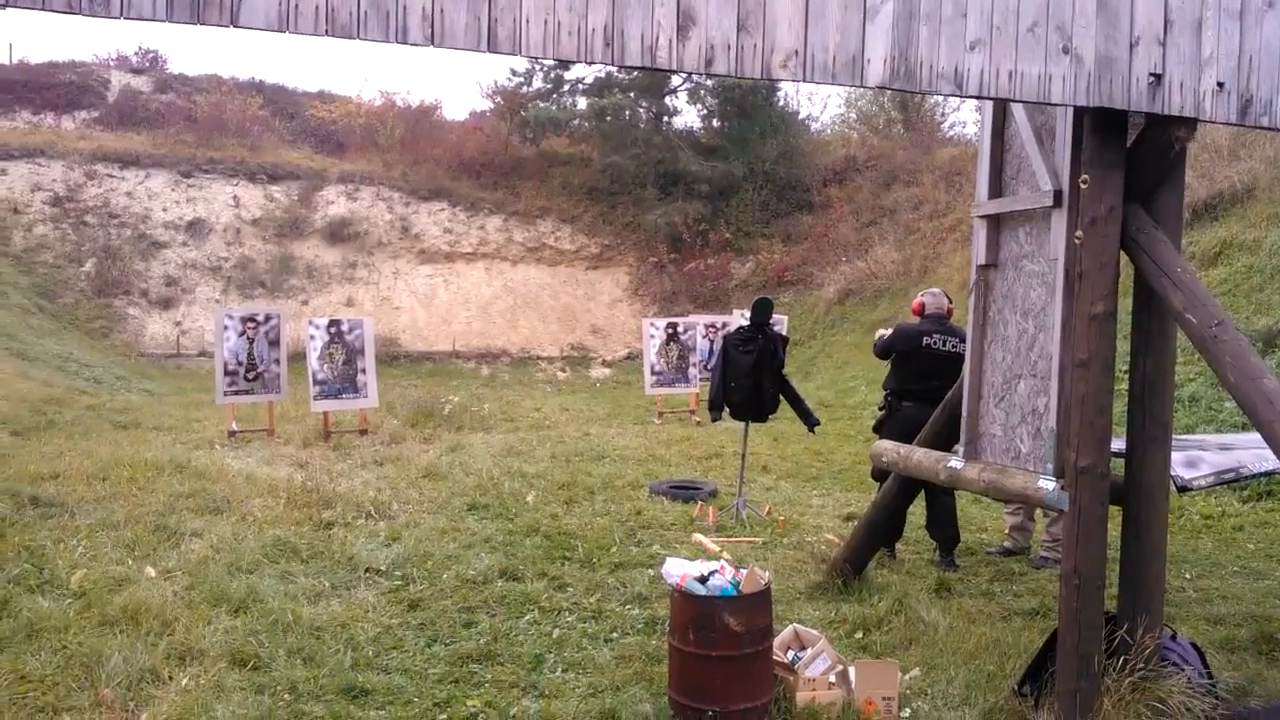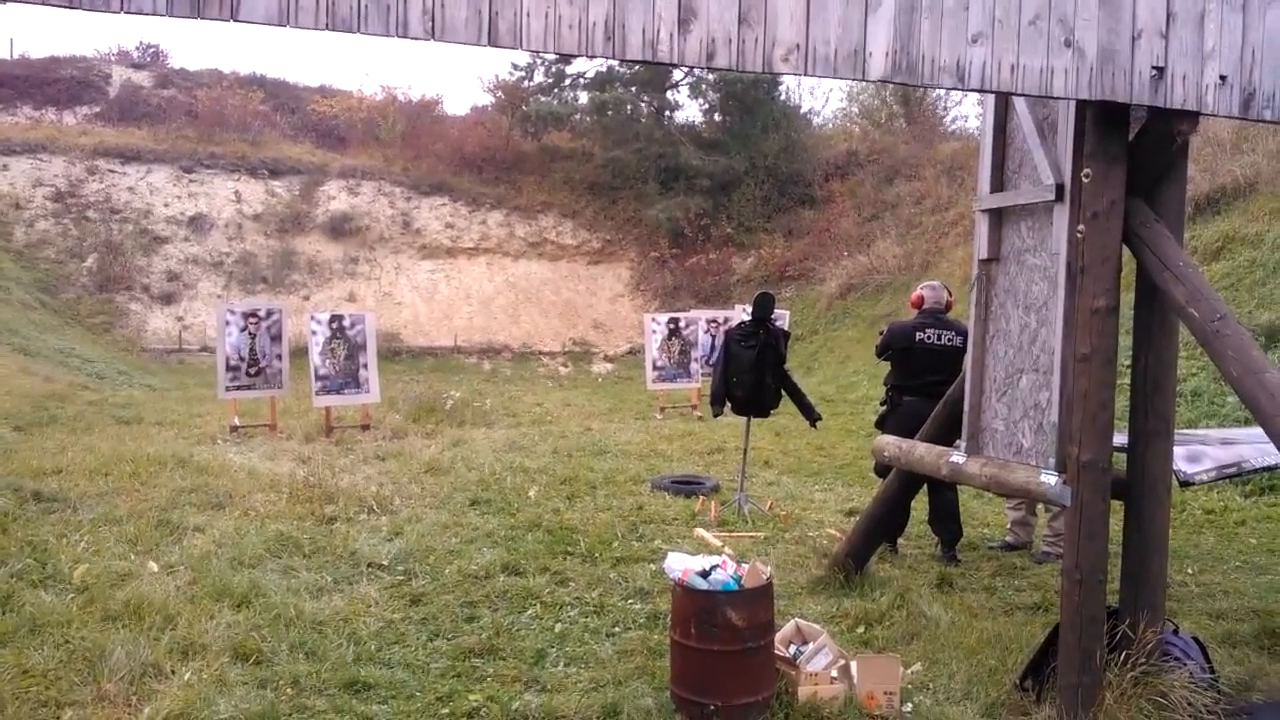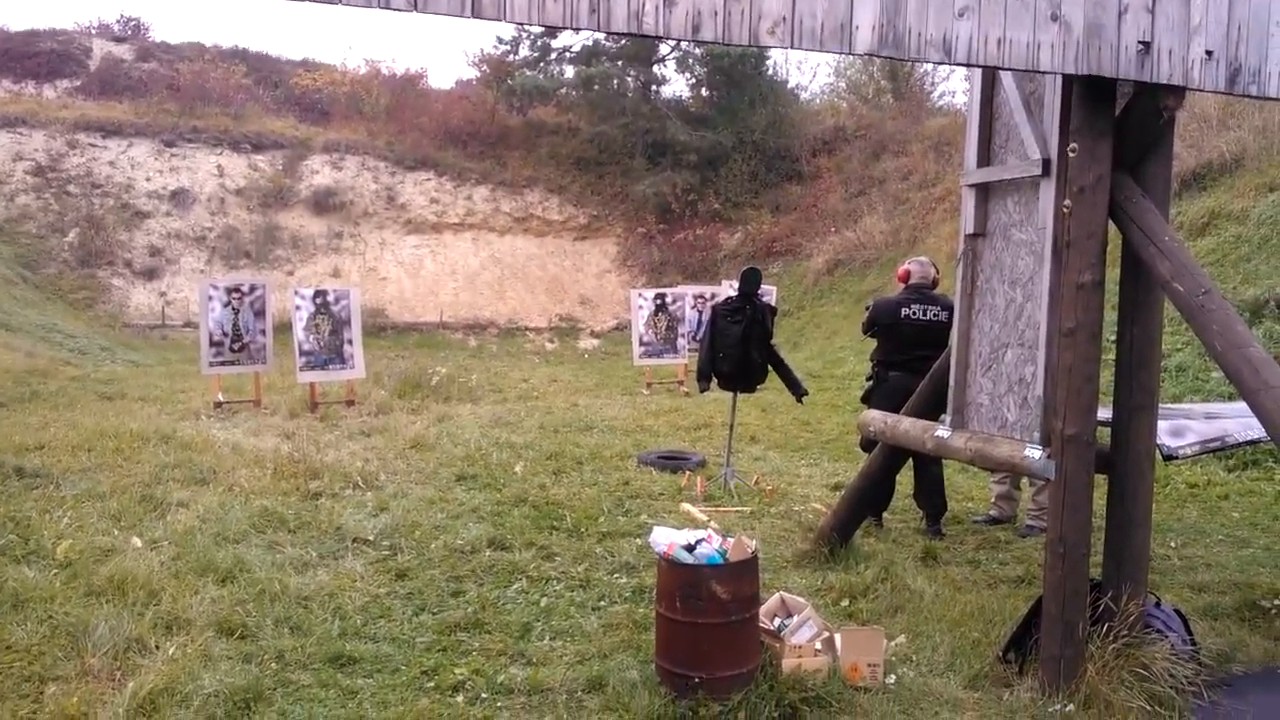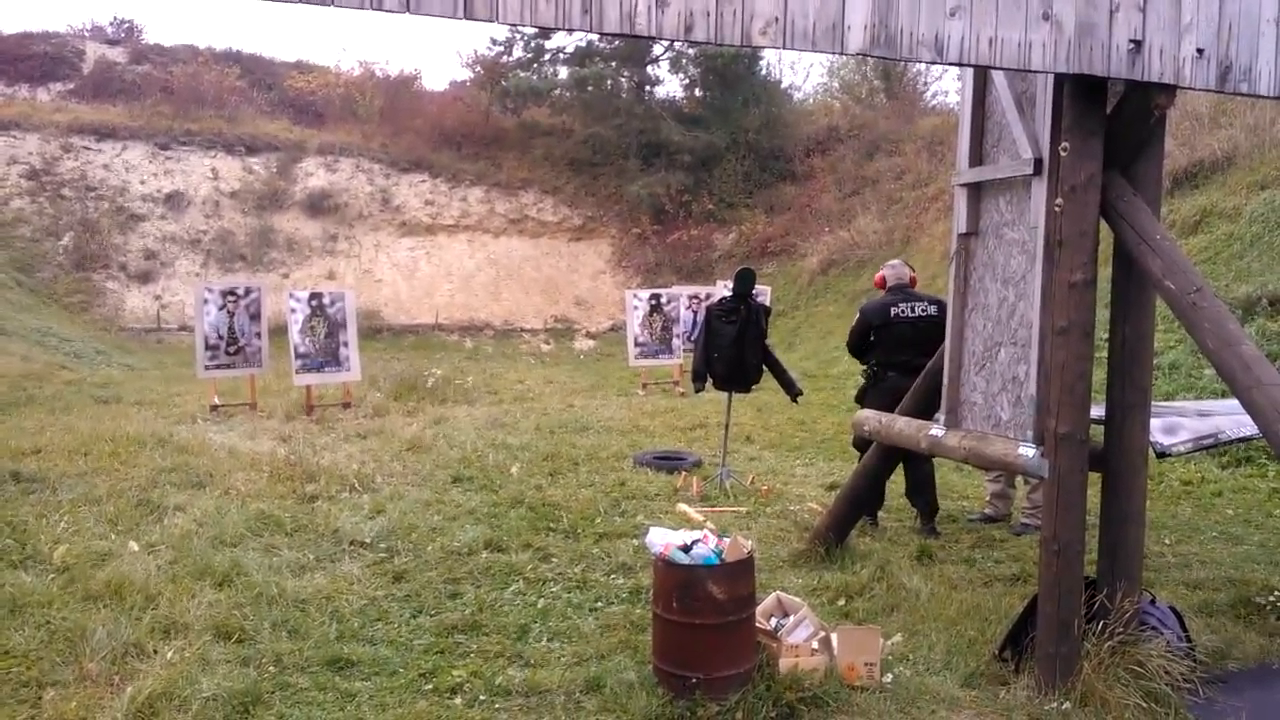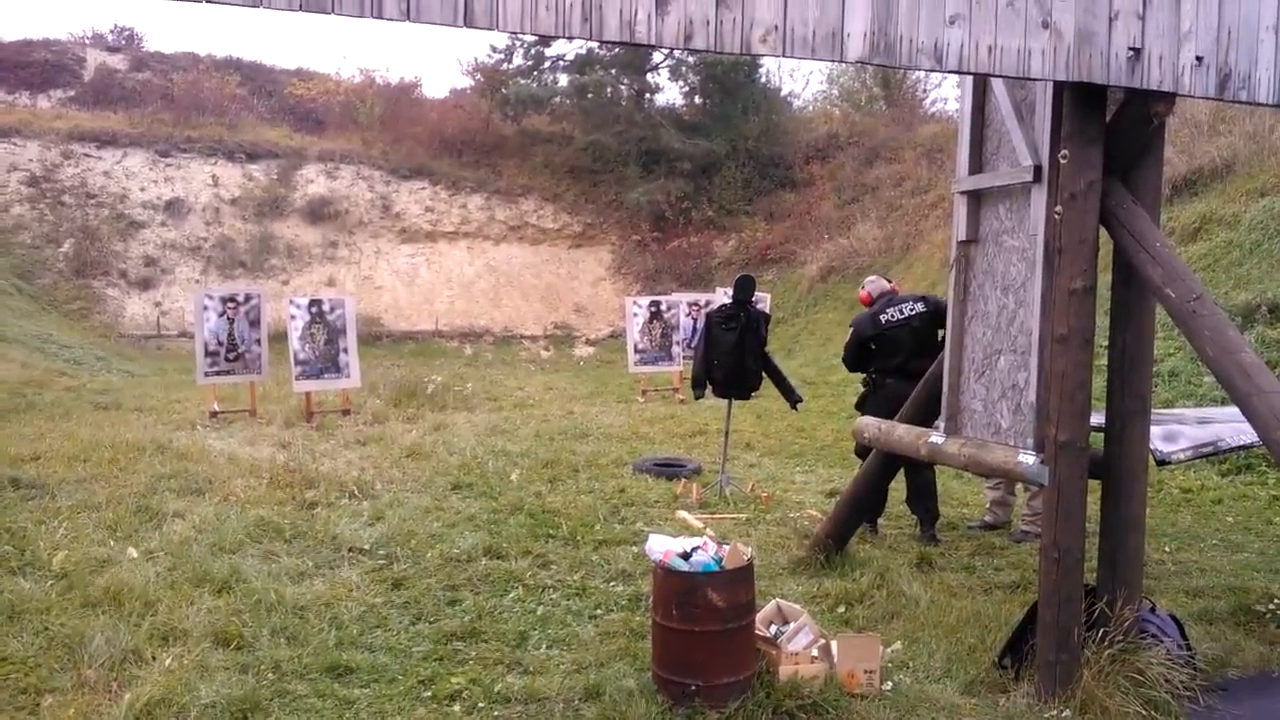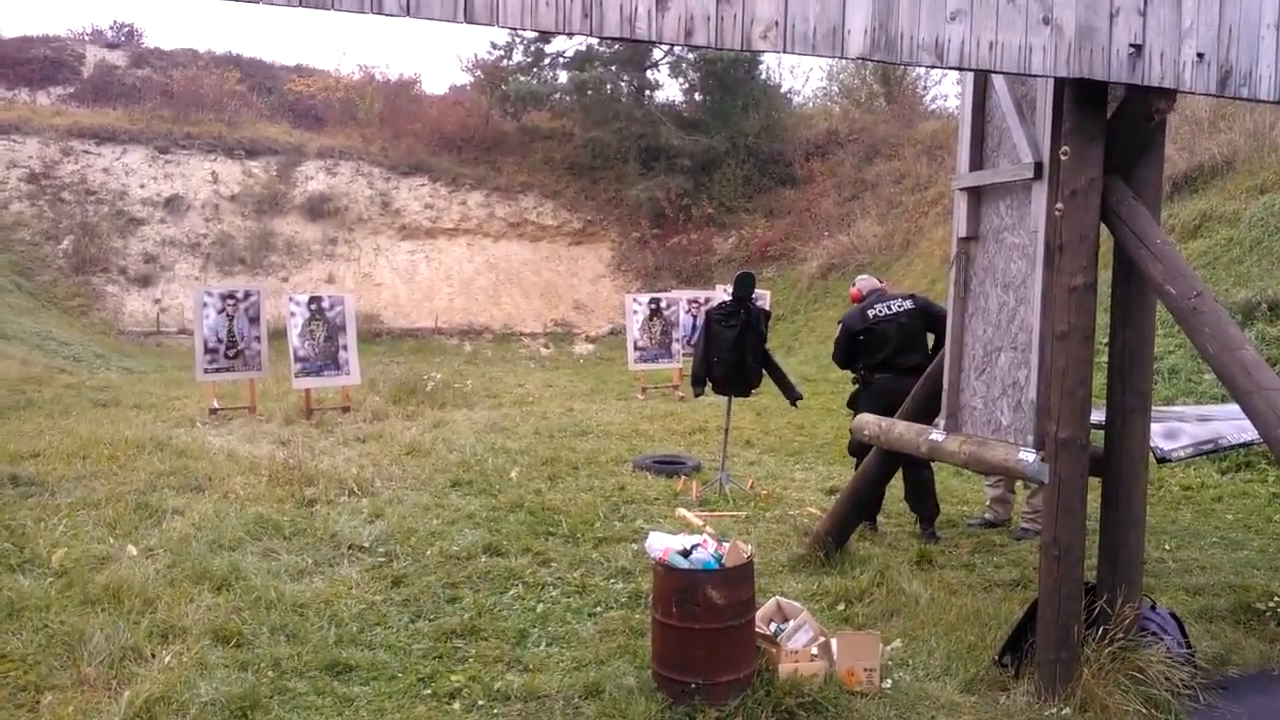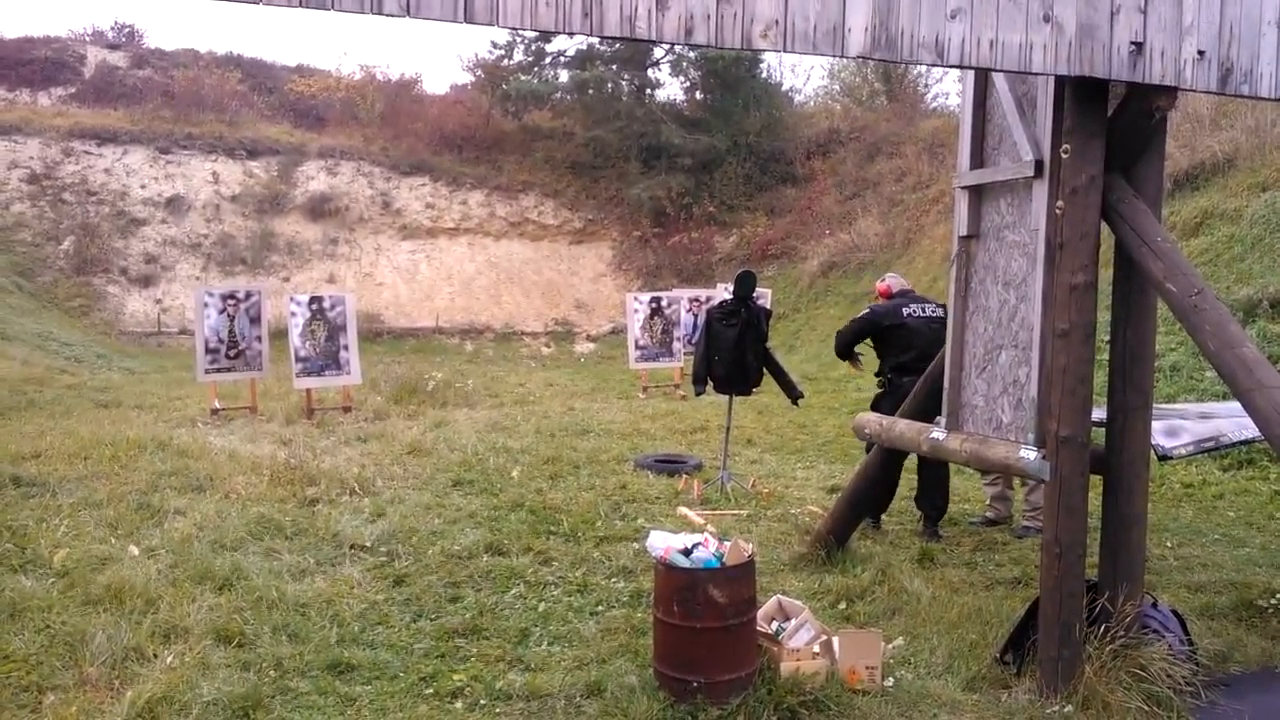
dt=0.7s
person 1, frame 1
left shoulder: (907, 332)
right shoulder: (961, 338)
left elbow: (881, 351)
right elbow: (952, 367)
left wrist: (882, 336)
left hip: (905, 415)
right knee: (941, 484)
left ankle: (886, 544)
right ankle: (946, 551)
person 1, frame 2
left shoulder: (900, 329)
right shoulder: (962, 332)
left elbow: (881, 352)
right elbow: (964, 365)
left wrist: (888, 336)
left hip: (906, 410)
right knee: (943, 479)
left ankle: (888, 539)
right ankle: (948, 546)
person 1, frame 3
left shoulder: (886, 306)
right shoulder: (948, 308)
left elbow: (867, 329)
right elbow: (954, 341)
left hip: (891, 386)
right knee: (929, 454)
left ankle: (874, 513)
right ankle: (933, 520)
person 1, frame 4
left shoulder: (872, 309)
right shoulder: (936, 306)
left elbow: (854, 347)
left hip: (884, 386)
left knee: (873, 451)
right knee: (920, 453)
left ankle: (869, 513)
right ankle: (927, 518)
person 1, frame 5
left shoulder: (865, 322)
right shoulder: (925, 304)
left elbow: (851, 362)
right wrist: (935, 354)
left hip: (886, 393)
right knee: (921, 459)
left ankle: (868, 519)
right ankle: (927, 525)
person 1, frame 6
left shoulder: (853, 318)
right shoulder: (915, 303)
left elbow: (841, 360)
right elbow: (947, 325)
right wrist: (932, 359)
left hip: (877, 389)
right hip: (916, 388)
left knee: (869, 455)
right knee: (917, 456)
left ankle: (866, 518)
right ankle: (927, 523)
person 1, frame 7
left shoulder: (882, 312)
right shoulder: (939, 310)
left elbow: (843, 340)
left wrist: (850, 355)
left hip: (903, 390)
right hip: (939, 390)
left knee: (886, 456)
right knee: (934, 458)
left ankle: (872, 516)
right ankle: (931, 523)
